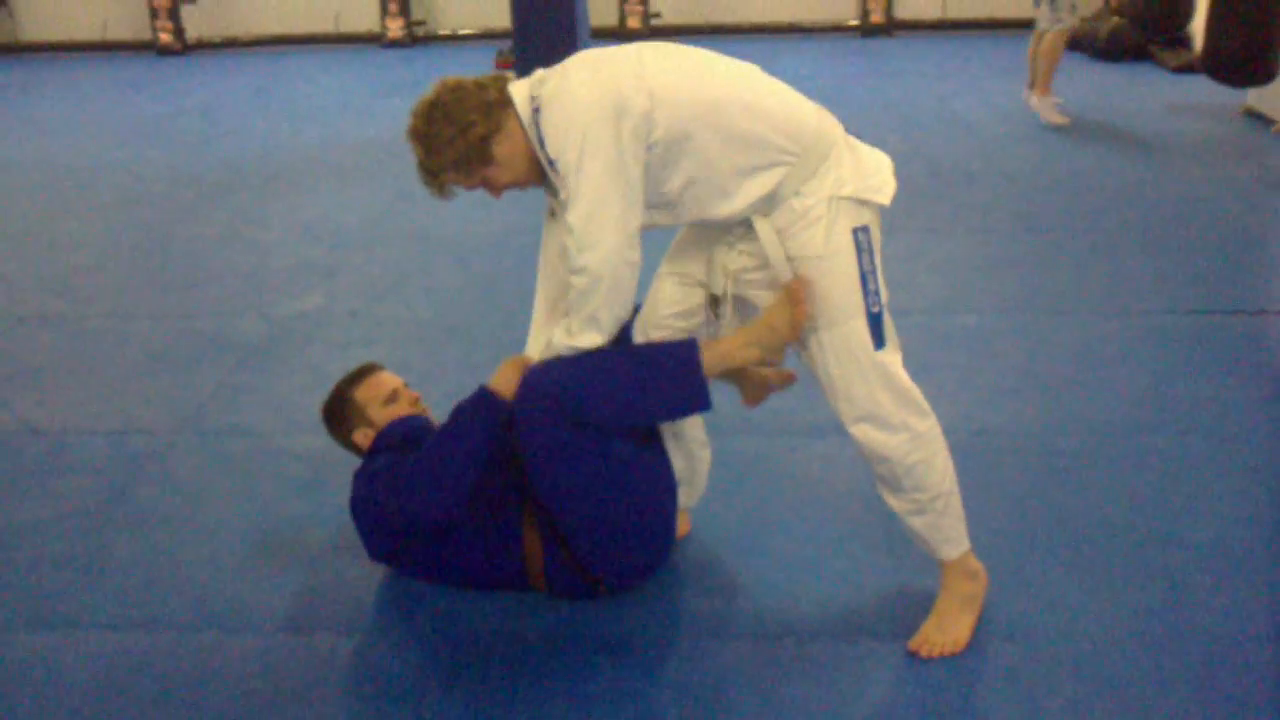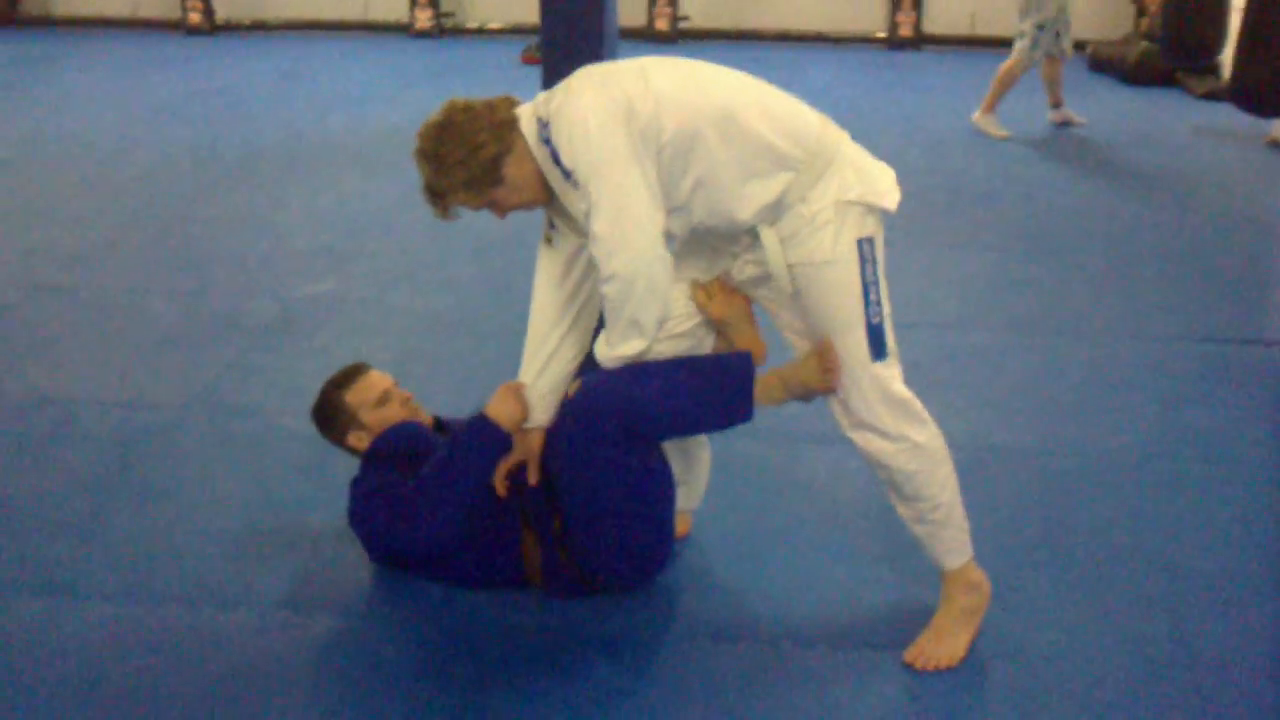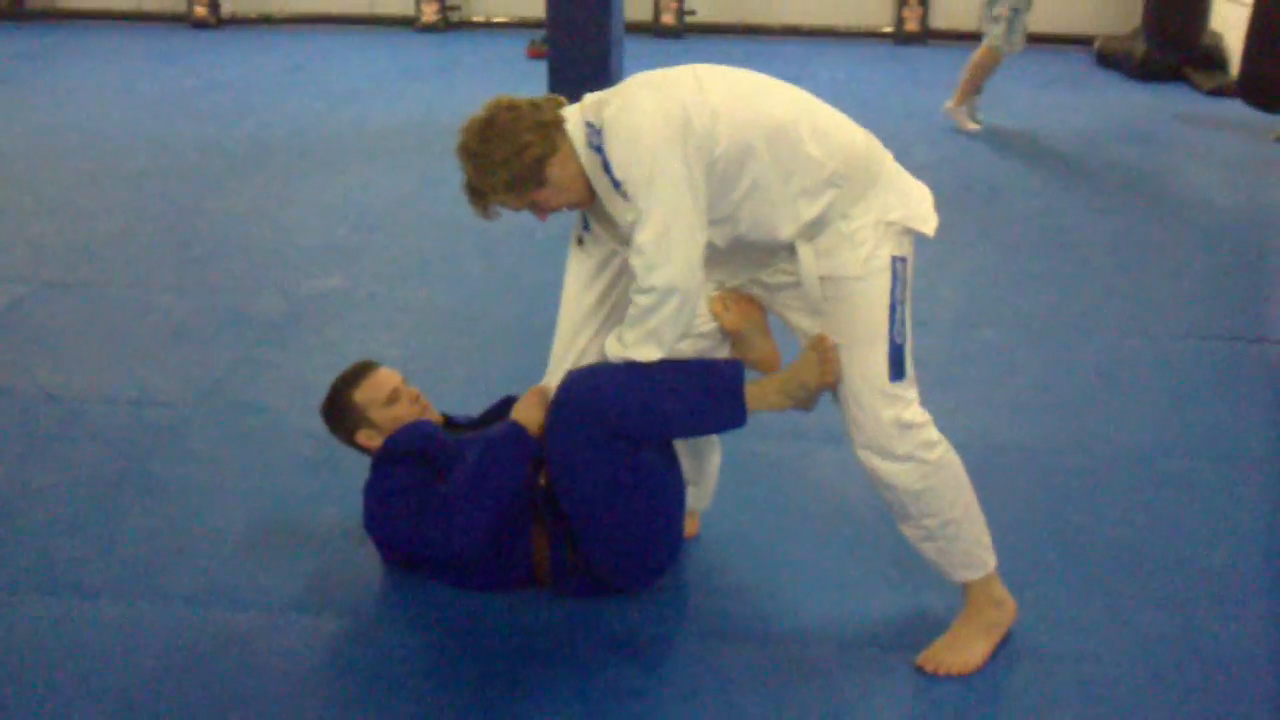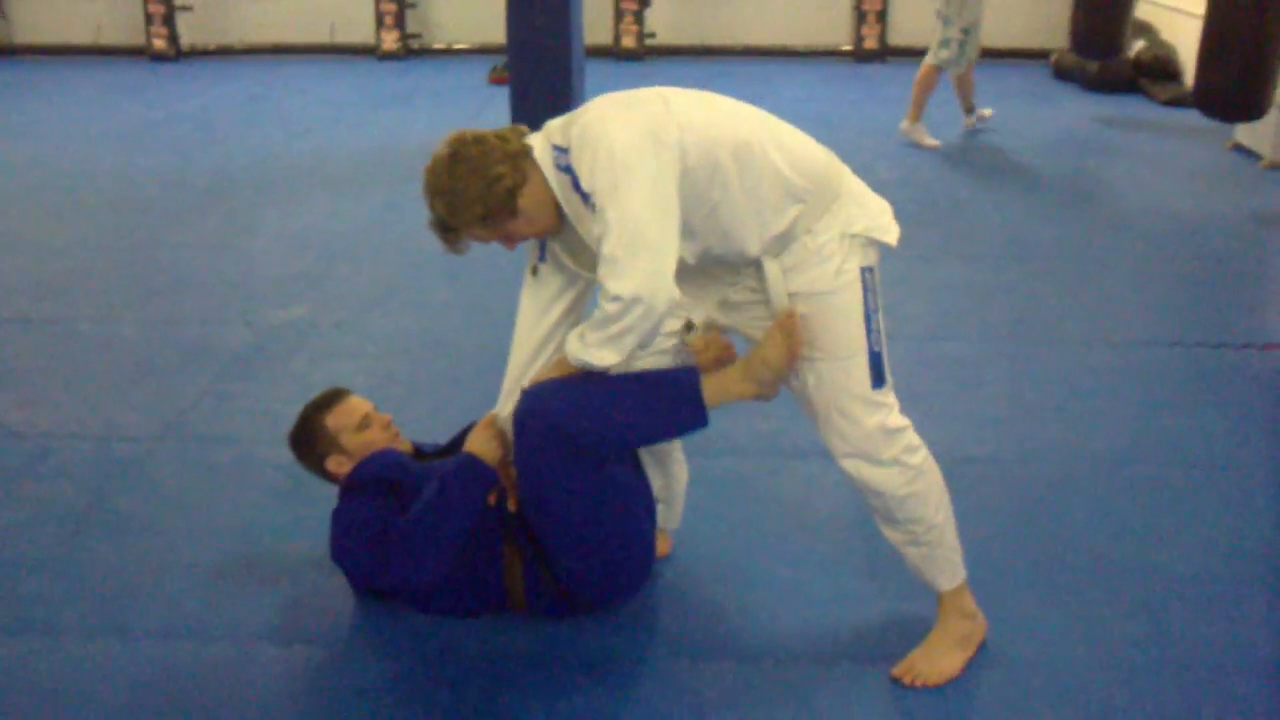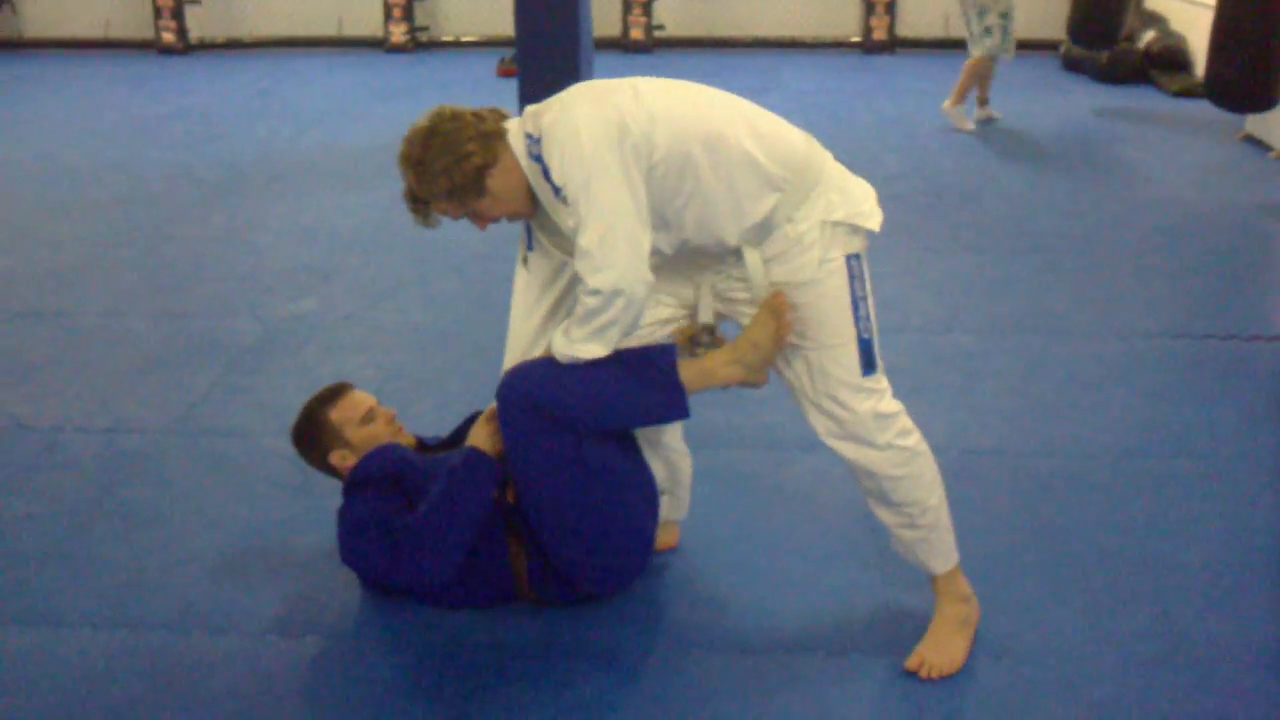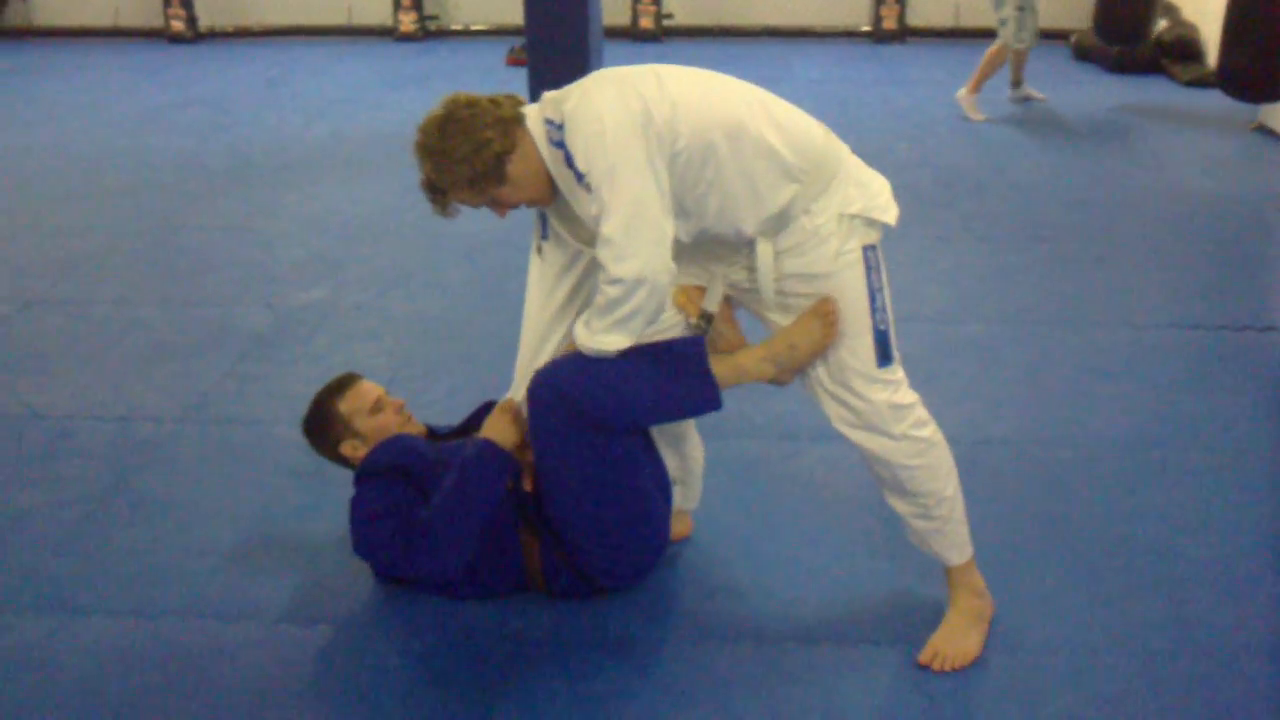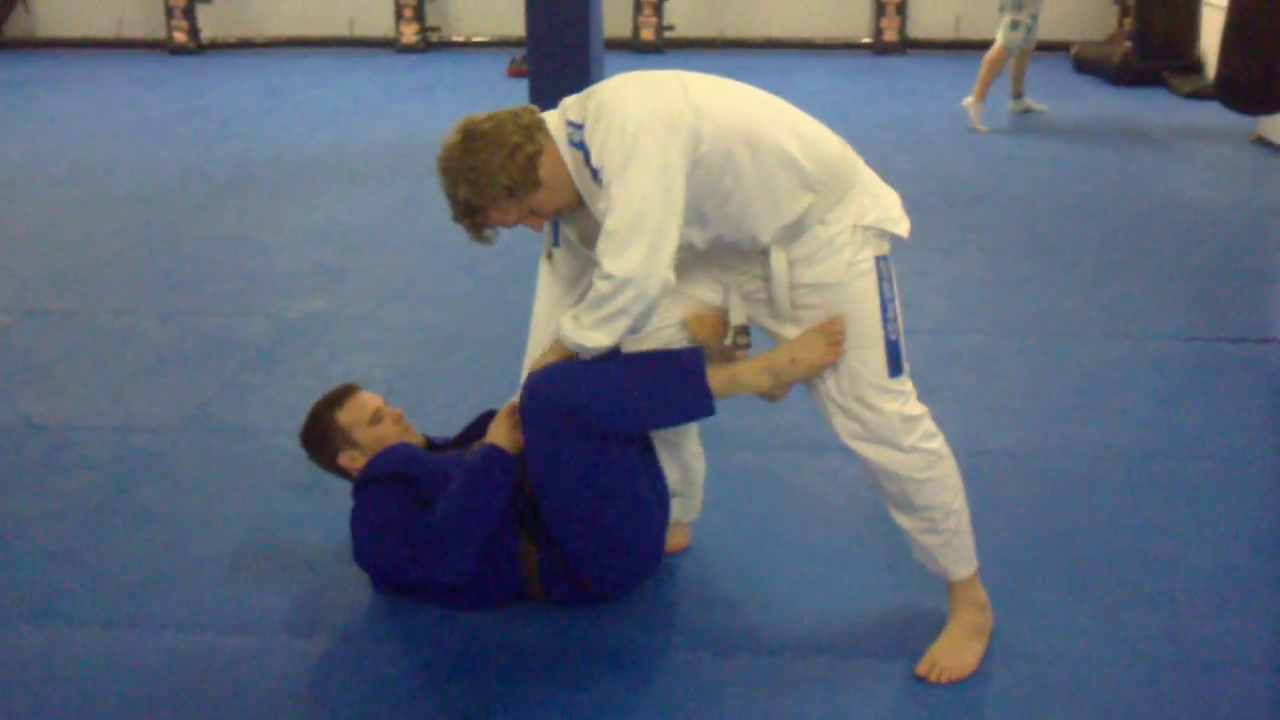
dt=0.4s
person 1, frame 1
left shoulder: (576, 110)
right shoulder: (552, 122)
left elbow: (603, 267)
right elbow: (564, 266)
left hip: (811, 196)
right hip: (731, 207)
left knee: (872, 400)
left ankle: (960, 572)
person 1, frame 2
left shoulder: (583, 121)
right shoulder: (558, 152)
left elbow: (635, 269)
right elbow: (563, 291)
left wrist: (610, 371)
right wrist: (535, 418)
left hip: (816, 202)
right hip: (732, 217)
left knee: (870, 401)
right knee: (660, 356)
left ankle: (961, 579)
person 1, frame 3
left shoulder: (640, 131)
right shoulder: (592, 153)
left elbow: (668, 285)
right elbow: (591, 289)
left wrist: (611, 369)
left hip: (850, 218)
left knee: (884, 425)
right knee: (676, 357)
left ankle: (986, 597)
person 1, frame 4
left shoulder: (608, 148)
right shoulder: (556, 178)
left elbow: (639, 296)
right elbow: (546, 309)
left wrist: (568, 365)
right wrist: (510, 439)
left hip: (812, 234)
left knee: (865, 434)
left ankle: (959, 611)
person 1, frame 5
left shoulder: (576, 140)
right shoulder: (538, 162)
left elbow: (617, 288)
right elbow: (541, 296)
left wrist: (557, 365)
left hip: (798, 222)
left knee: (857, 415)
left ankle: (954, 595)
right ankle: (659, 522)
person 1, frame 6
left shoulder: (601, 125)
right shoulder: (554, 152)
left elbow: (637, 276)
right elbow: (556, 282)
left wrist: (575, 352)
left hip: (812, 214)
left knee: (873, 406)
left ankle: (968, 589)
person 1, frame 7
left shoulder: (624, 125)
right shoulder: (569, 169)
left elbow: (634, 278)
right elbow: (564, 297)
left wrist: (558, 356)
left hip: (825, 223)
left knee: (880, 417)
left ankle: (969, 603)
person 2, frame 1
left shoulder: (437, 445)
right shoulder: (379, 490)
right elbow: (431, 493)
right wrist: (494, 399)
left hip: (633, 500)
right hip: (614, 538)
right knee: (546, 391)
left ankle: (732, 344)
right ankle: (744, 347)
person 2, frame 2
left shoulder: (441, 436)
right shoulder: (377, 499)
right elbow: (424, 519)
right wrist: (491, 429)
left hip: (607, 495)
right hip: (606, 546)
right knee: (600, 400)
left ankle: (730, 342)
right ankle: (782, 383)
person 2, frame 3
left shoulder: (452, 434)
right shoulder: (390, 497)
right elbow: (456, 527)
right wrist: (520, 432)
left hip: (643, 500)
right hip: (621, 543)
right knee: (585, 393)
right ankle: (783, 387)
person 2, frame 4
left shoulder: (420, 462)
right shoulder: (359, 526)
right elbow: (416, 562)
right wrist: (475, 465)
left hip: (613, 522)
right hip: (588, 566)
right knee: (545, 409)
left ankle: (710, 360)
right ankle: (742, 381)
person 2, frame 5
left shoulder: (426, 455)
right shoulder: (365, 520)
right elbow: (426, 561)
right wrist: (478, 458)
left hip: (617, 509)
right hip: (594, 548)
right knee: (525, 389)
right ankle: (728, 365)
person 2, frame 6
left shoulder: (437, 444)
right shoulder: (378, 510)
right elbow: (437, 554)
left wrist: (532, 441)
right wrist: (491, 450)
left hip: (627, 496)
right hip: (610, 541)
right knee: (559, 386)
right ankle: (759, 361)
person 2, frame 7
left shoulder: (433, 455)
right shoulder: (378, 524)
right elbow: (446, 559)
right wrist: (498, 455)
left hip: (625, 501)
right hip: (603, 549)
right knee: (550, 388)
left ankle: (721, 358)
right ankle: (757, 374)
